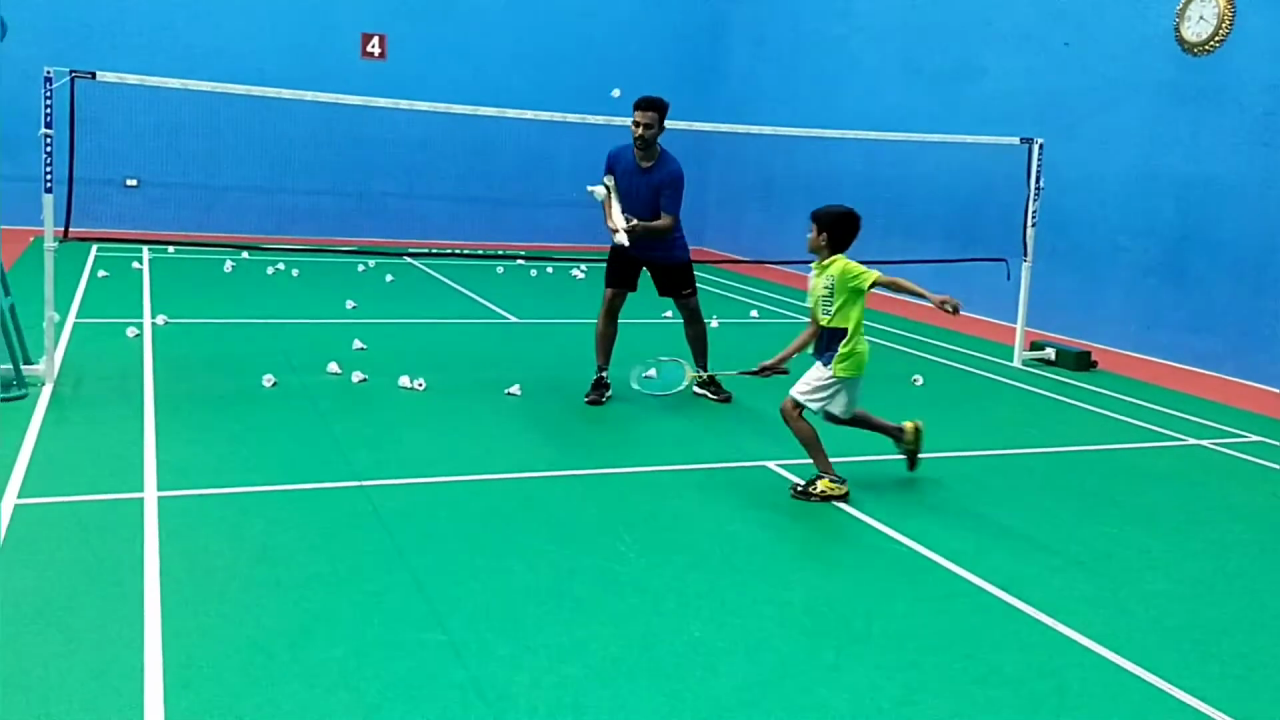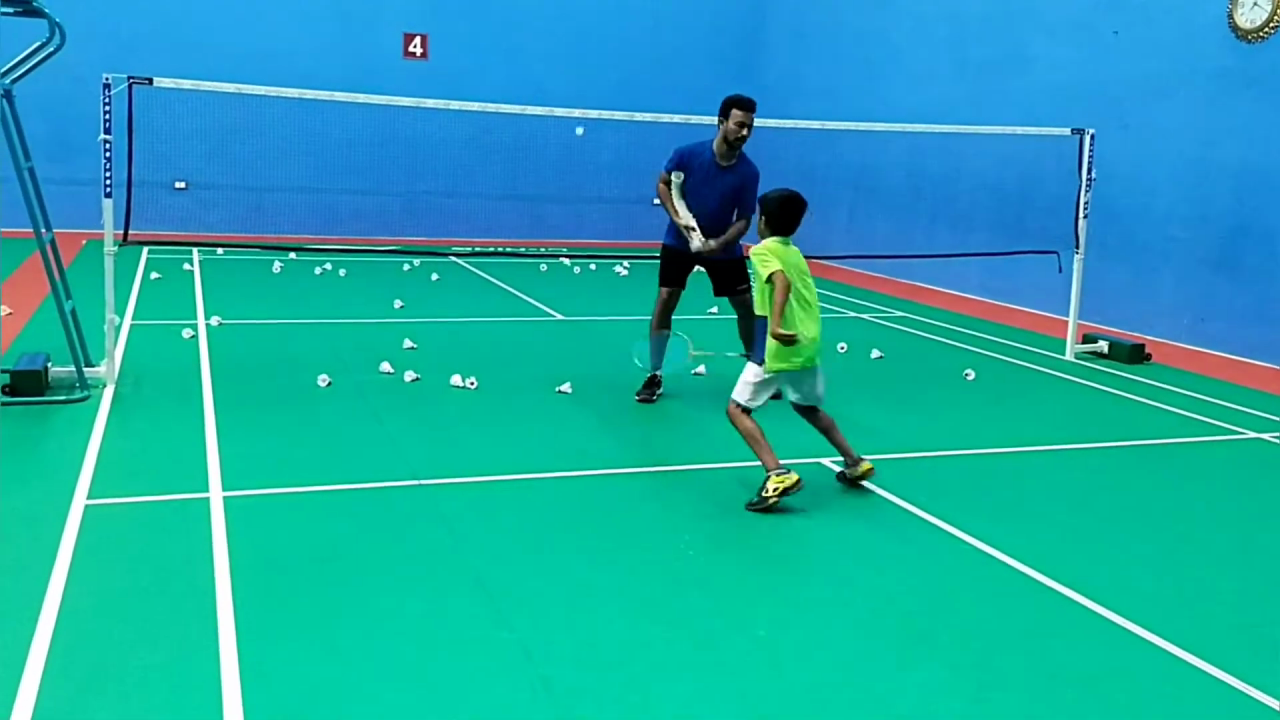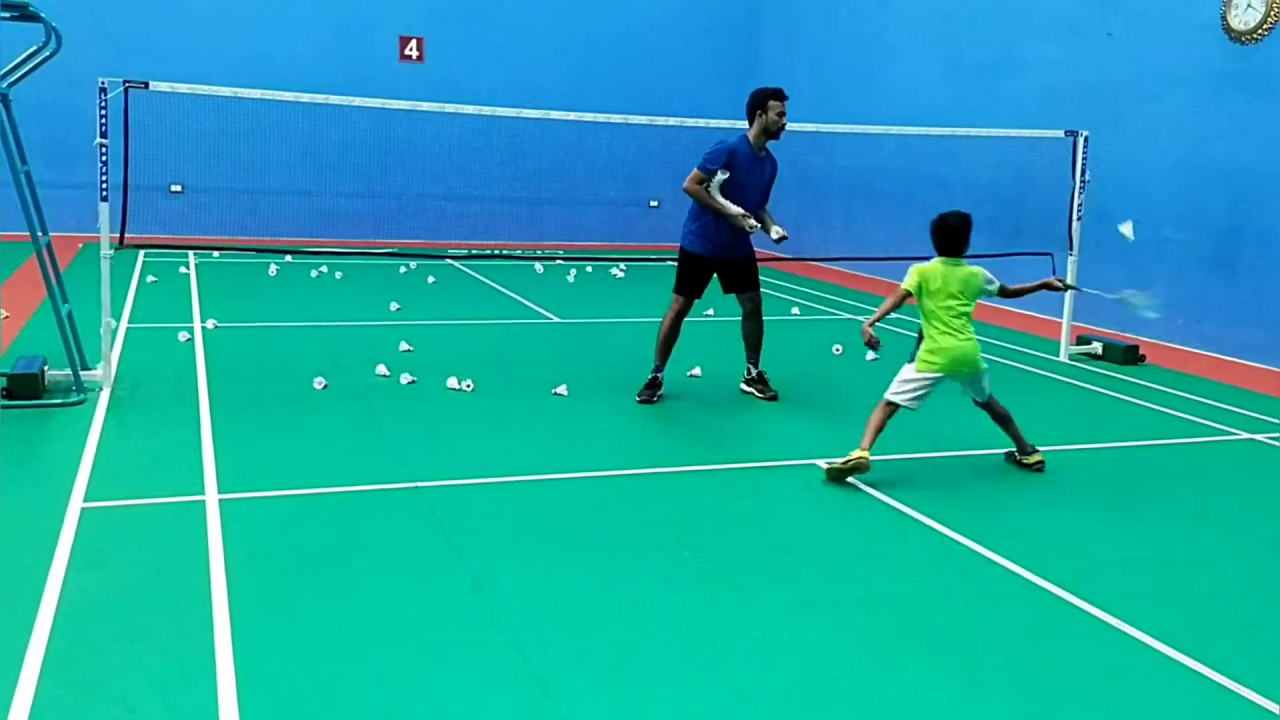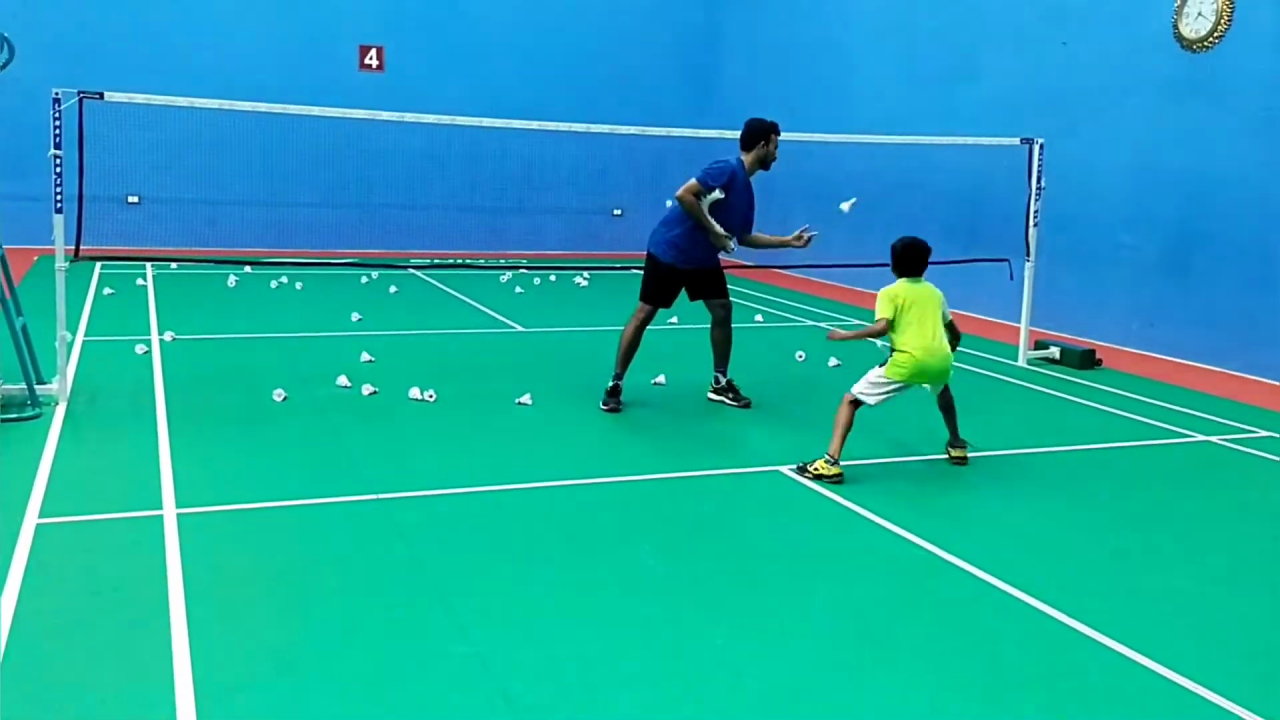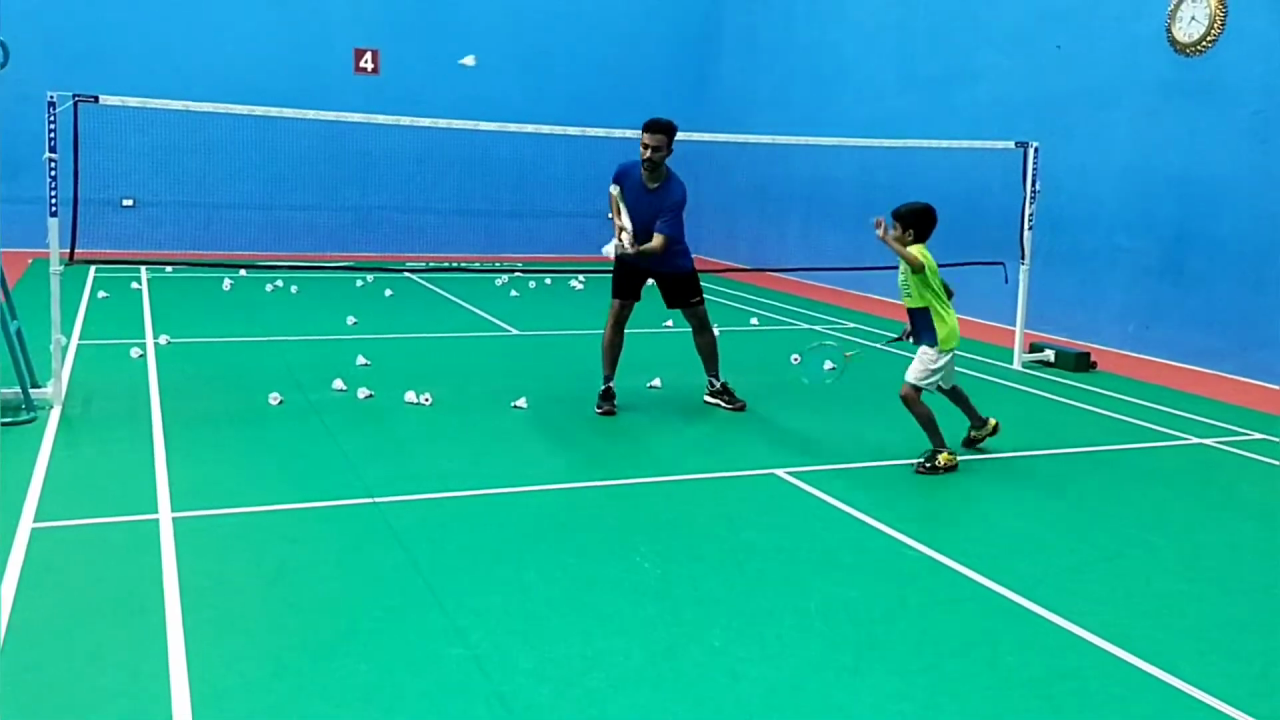
dt=1s
person 1, frame 1
left shoulder: (671, 171)
right shoulder: (616, 156)
left elbow: (670, 223)
left wrist: (643, 227)
right wrist: (610, 219)
left hip: (667, 249)
right hip: (625, 243)
left knee: (691, 310)
right knee: (610, 303)
left ankle: (703, 377)
right ankle: (601, 378)
person 1, frame 2
left shoulder: (749, 173)
right shoulder: (689, 154)
left elbow: (743, 221)
right elbow: (662, 184)
left wrist: (715, 246)
right wrist: (678, 218)
left hip: (723, 245)
right hip: (680, 241)
left knee: (746, 308)
right knee: (665, 301)
right ankle: (654, 376)
person 1, frame 3
left shoulder: (770, 163)
right shoulder: (729, 150)
right elbow: (690, 185)
left wrist: (772, 227)
right wrist: (729, 213)
left hip: (739, 248)
right hip: (701, 244)
left knee: (753, 306)
right knee: (679, 307)
left ankle: (753, 375)
right ankle: (656, 376)
person 1, frame 4
left shoulder: (746, 190)
right shoulder: (726, 170)
left elbow: (743, 236)
right elbow: (683, 195)
left wrist: (787, 241)
right wrist: (712, 230)
left hip: (703, 258)
right hip: (669, 251)
left knee: (723, 312)
right knee: (643, 314)
left ankle: (720, 383)
right ankle: (615, 384)
person 1, frame 5
left shoulder: (675, 193)
right shoulder: (625, 171)
left elbow: (660, 243)
left wrist: (636, 250)
right wrist: (617, 219)
left hip: (672, 261)
right hip: (631, 255)
left knee: (699, 319)
right knee: (617, 315)
left ankle: (715, 386)
right ankle: (607, 387)
person 2, frame 1
left shoulder: (844, 270)
right shoulder: (818, 273)
left elbow: (894, 283)
right elbow: (817, 326)
left wrist: (933, 298)
right wrist: (782, 356)
left hip: (839, 359)
right hip: (831, 354)
left knee: (790, 408)
right knee: (836, 415)
left ankle: (832, 480)
right ankle: (905, 432)
person 2, frame 2
left shoulder: (762, 252)
right shoulder: (796, 255)
left elbow: (781, 282)
left wrist: (774, 325)
left hip: (779, 351)
right hip: (809, 345)
left knee: (737, 409)
right knee: (806, 405)
left ankle: (778, 475)
right ankle: (854, 463)
person 2, frame 3
left shoulder: (920, 272)
right shoulder: (978, 275)
left elbow: (897, 299)
right elbow: (1008, 292)
left wrist: (870, 323)
right wrist: (1044, 285)
left hip: (933, 355)
right hip: (968, 354)
left knee: (888, 404)
right knee: (984, 400)
left ankle: (860, 454)
right ankle: (1026, 451)
person 2, frame 4
left shoulder: (890, 293)
right shoulder: (935, 293)
left elbow: (881, 329)
right elbow: (954, 332)
left wrist: (846, 335)
left hip: (906, 364)
right hip: (939, 362)
left knee: (850, 402)
right knee: (943, 388)
left ankle: (830, 462)
right ankle: (956, 446)
person 2, frame 5
left shoulder: (913, 255)
right shoulder: (917, 254)
left elbow: (920, 267)
left wrist: (887, 242)
right wrist: (915, 328)
left hip: (938, 337)
right hip: (939, 332)
left knee: (909, 392)
right knee: (943, 384)
left ankle: (943, 453)
right ankle: (981, 424)
